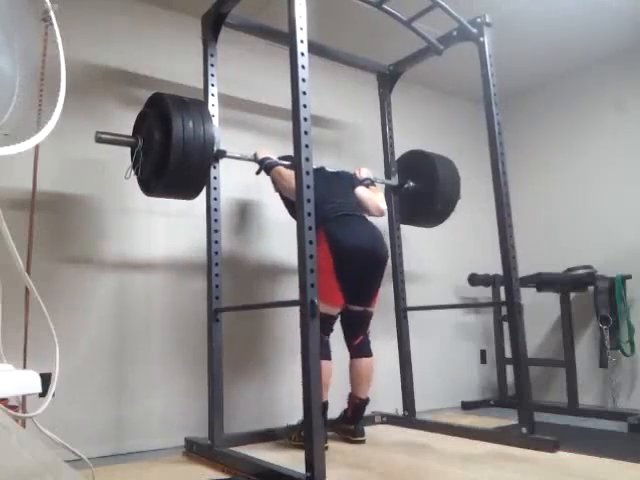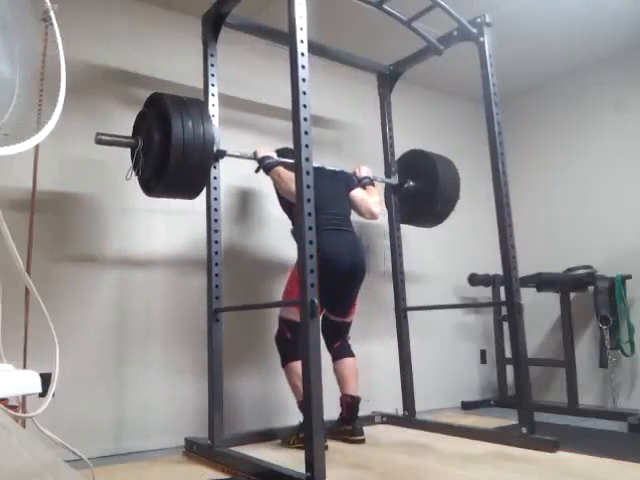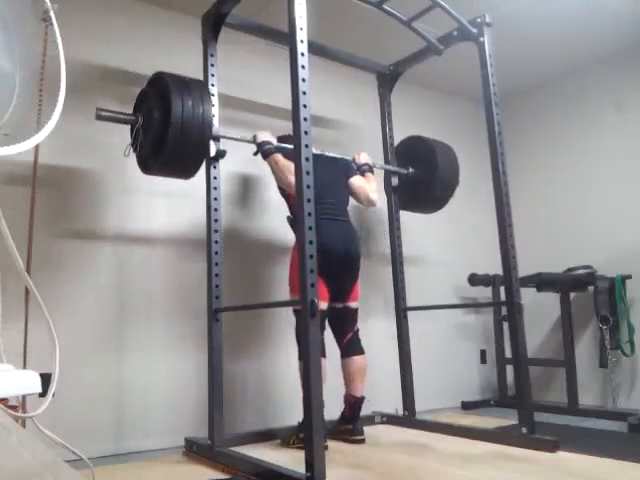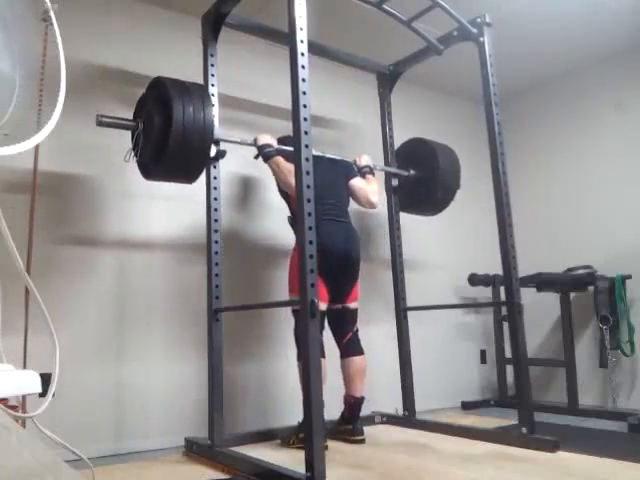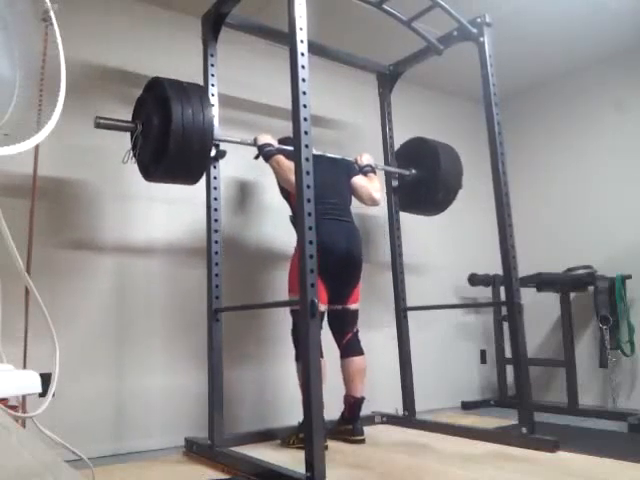
dt=0.3s
person 1, frame 1
left shoulder: (288, 176)
right shoulder: (343, 176)
left elbow: (296, 189)
right elbow: (379, 207)
left wrist: (268, 163)
right wrist: (366, 181)
left hip: (340, 243)
right hip: (374, 243)
left knee: (316, 332)
right knee: (357, 336)
right ankle: (353, 420)
person 1, frame 2
left shoulder: (286, 174)
right shoulder: (341, 177)
left elbow: (294, 190)
right elbow: (373, 210)
left wrist: (267, 161)
right wrist: (366, 180)
left hip: (322, 254)
right hip: (354, 254)
left knee: (290, 339)
right knee: (338, 339)
right ankle: (350, 421)
person 1, frame 3
left shoulder: (286, 161)
right shoulder: (340, 164)
left elbow: (292, 182)
right elbow: (371, 197)
left wrist: (267, 147)
right wrist: (365, 167)
left hip: (317, 242)
right hip: (349, 241)
right knee: (348, 333)
right ankle: (352, 422)
person 1, frame 4
left shoulder: (287, 159)
right shoulder: (342, 165)
left elbow: (294, 183)
right elbow: (371, 199)
left wrist: (268, 150)
right wrist: (366, 169)
left hip: (318, 242)
right hip: (349, 242)
right knee: (348, 333)
right ankle: (352, 421)
person 1, frame 5
left shoulder: (289, 158)
right shoulder: (343, 164)
left elbow: (295, 181)
right elbow: (374, 196)
left wrist: (268, 149)
right wrist: (367, 168)
left hip: (319, 242)
right hip: (351, 243)
right knee: (347, 333)
right ankle: (352, 421)
